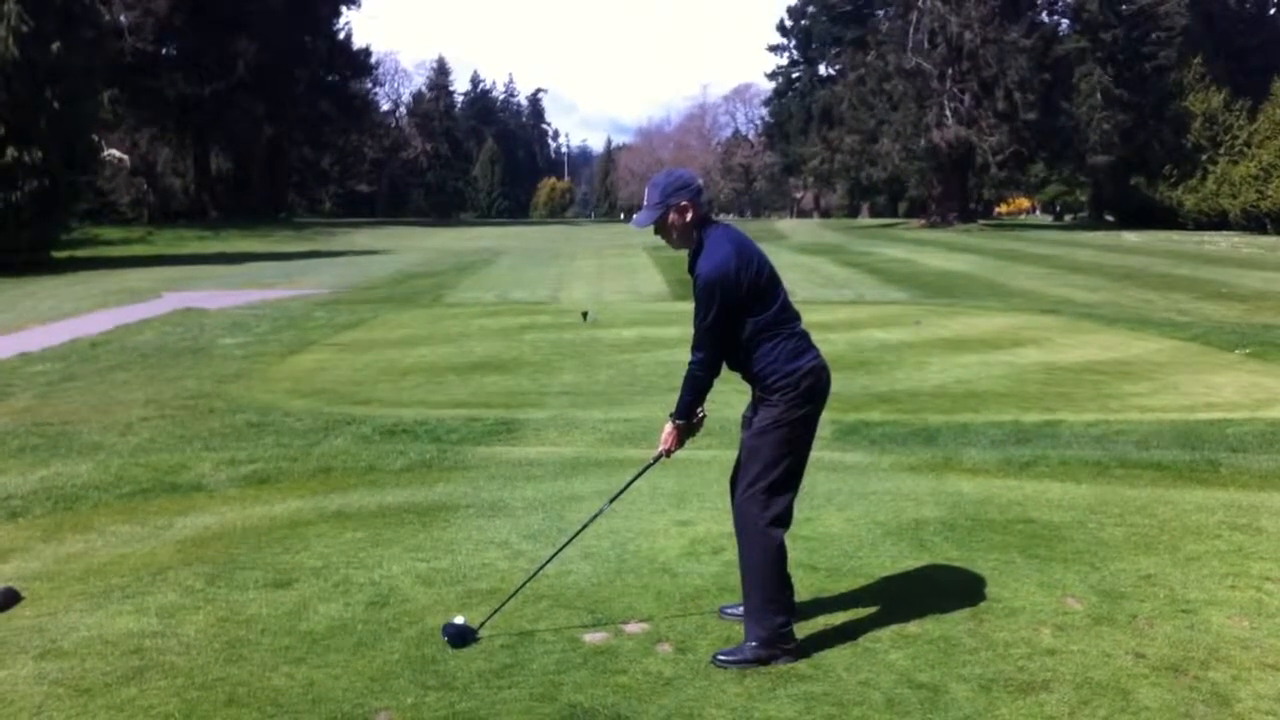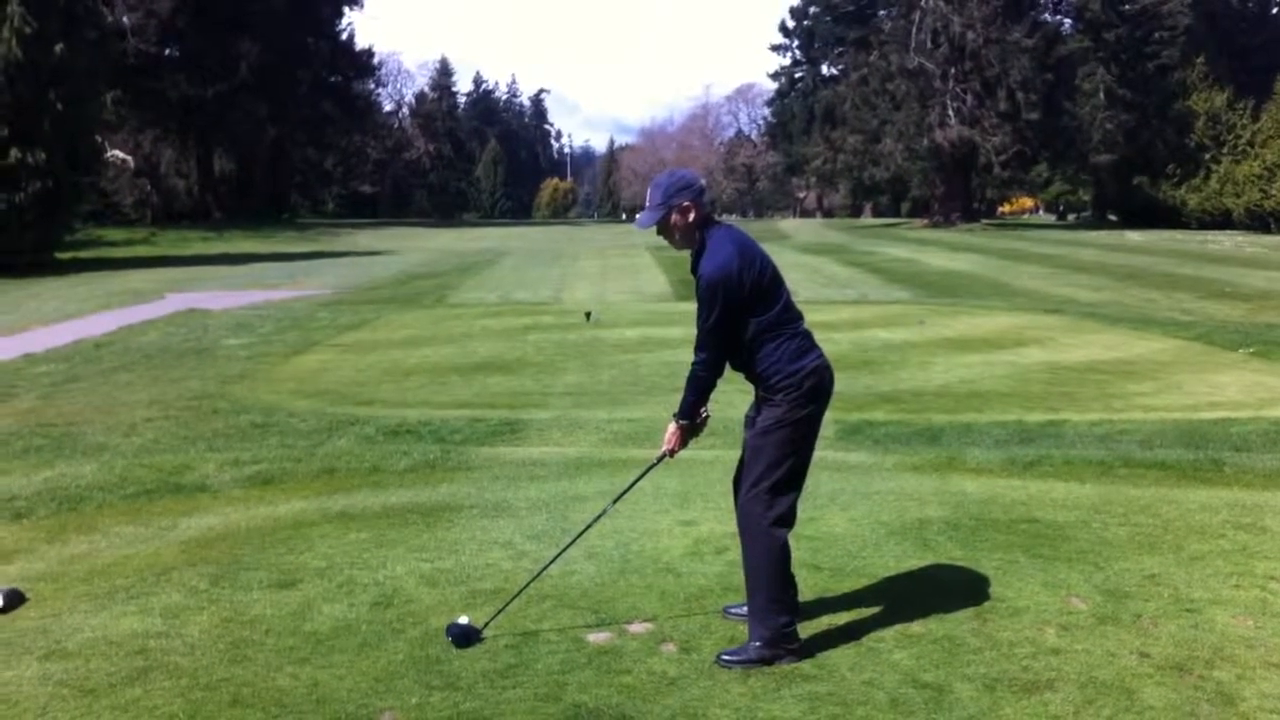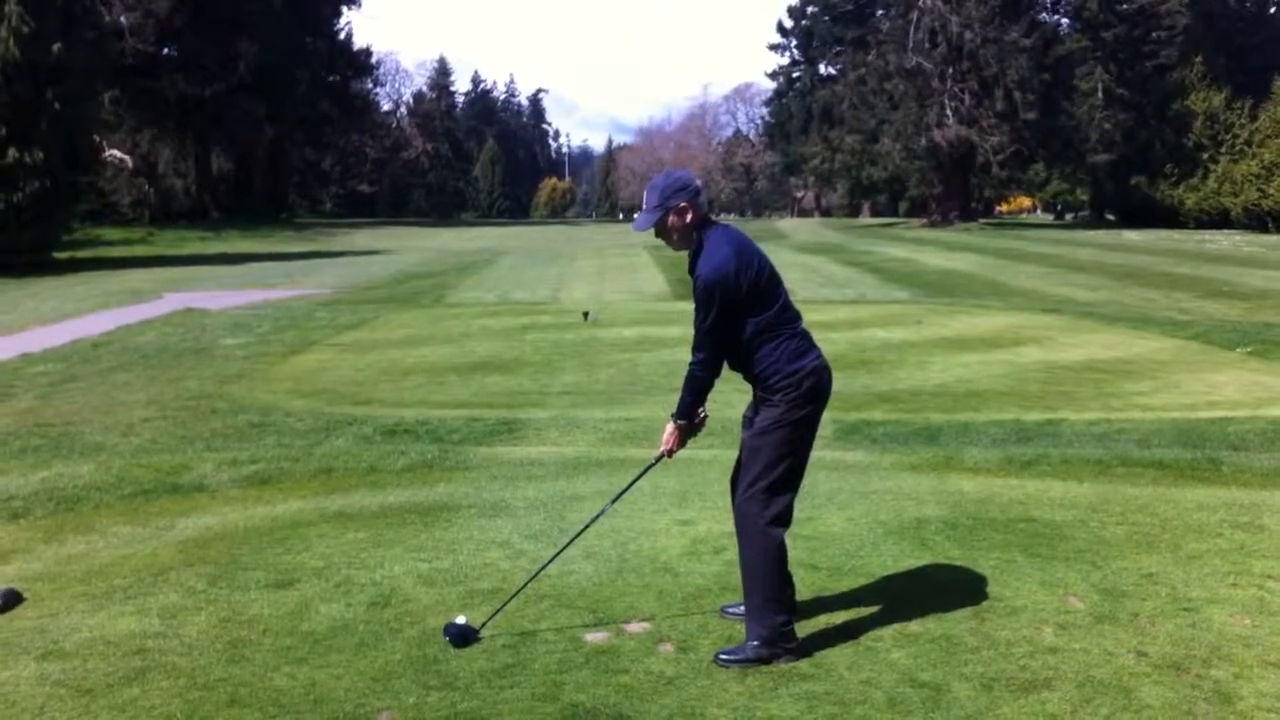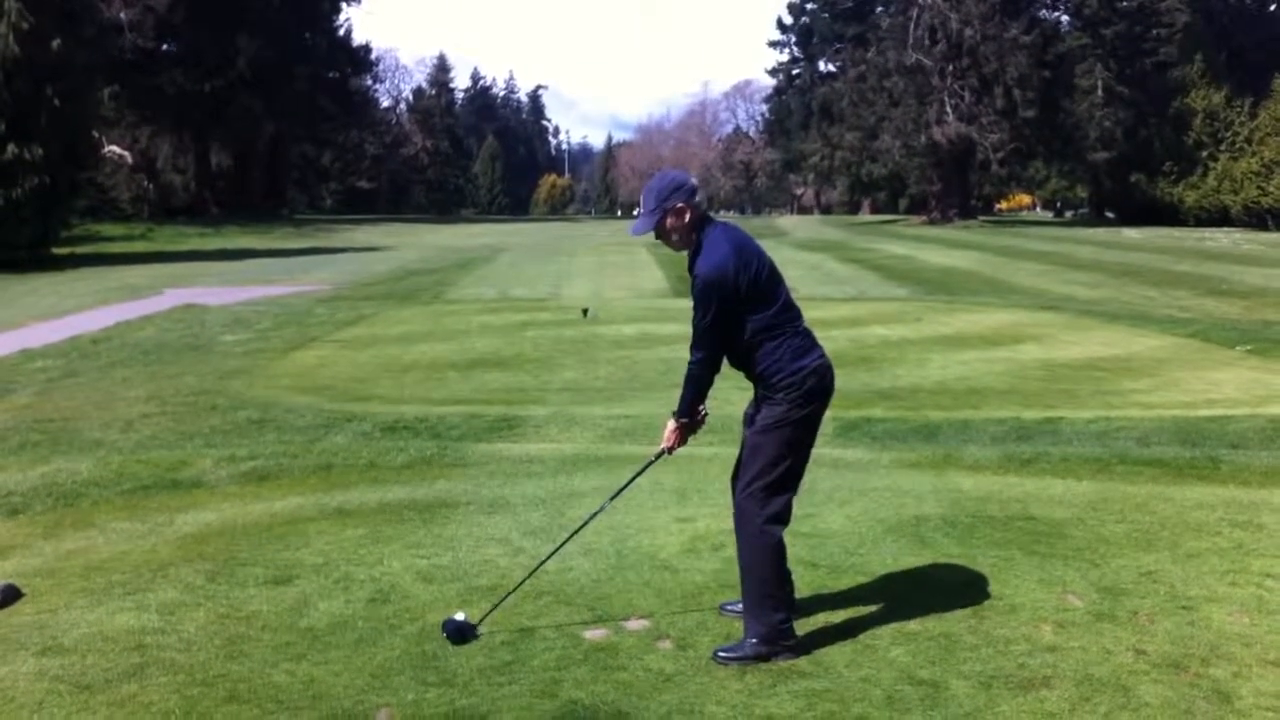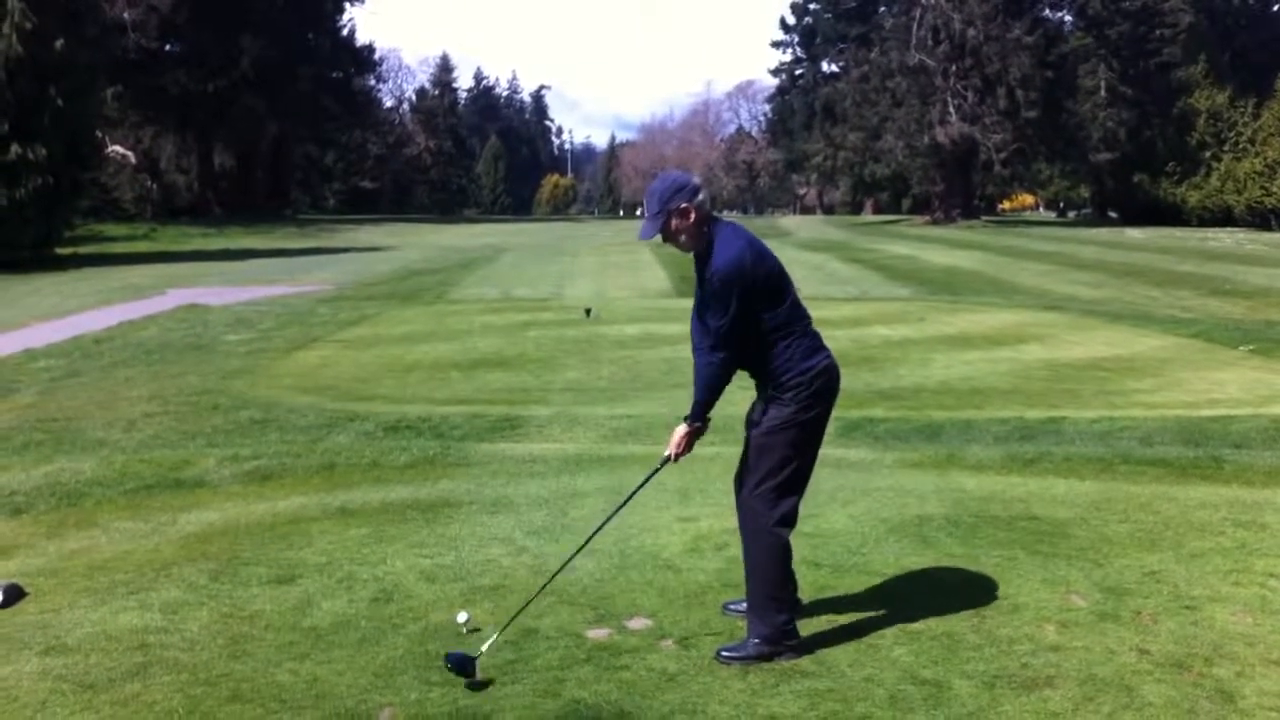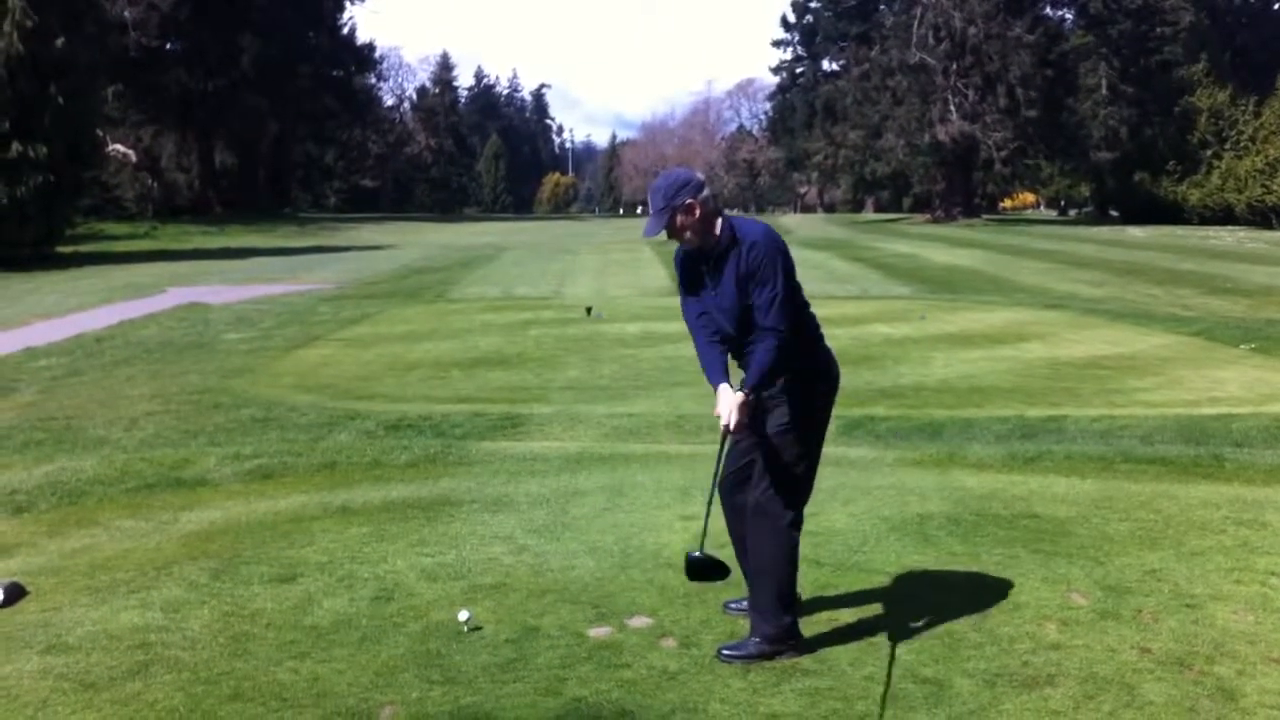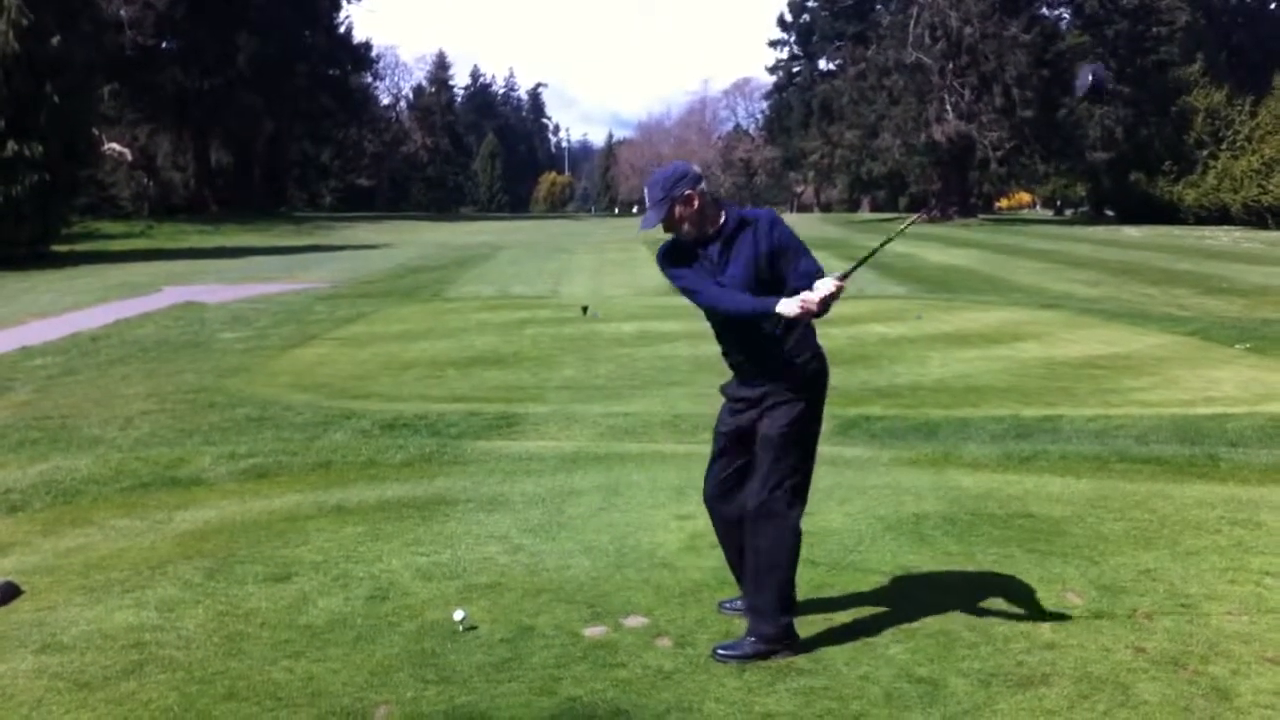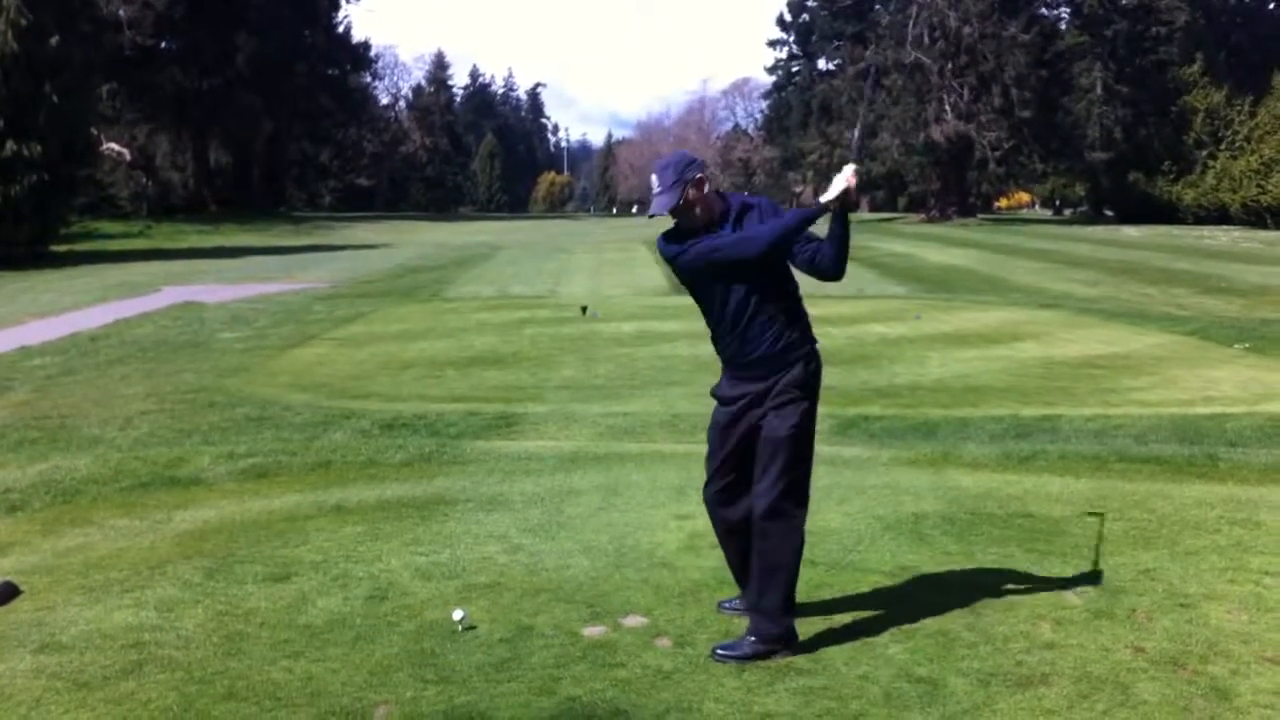
dt=0.2s
person 1, frame 1
left shoulder: (717, 263)
right shoulder: (720, 243)
left elbow: (708, 352)
right elbow: (715, 346)
left wrist: (680, 417)
right wrist: (692, 407)
left hip: (789, 386)
right hip: (781, 381)
left knee: (758, 504)
right knee: (748, 492)
left ankle: (771, 636)
right ankle: (768, 600)
person 1, frame 2
left shoulder: (719, 265)
right shoulder: (722, 244)
left elbow: (710, 353)
right elbow: (718, 347)
left wrist: (683, 418)
right wrist: (696, 407)
left hip: (793, 386)
right hip: (785, 381)
left knee: (761, 504)
right knee: (751, 492)
left ankle: (775, 636)
right ankle: (772, 600)
person 1, frame 3
left shoulder: (717, 265)
right shoulder: (719, 244)
left elbow: (707, 353)
right elbow: (715, 347)
left wrist: (682, 418)
right wrist: (693, 407)
left hip: (791, 386)
right hip: (782, 381)
left knee: (758, 503)
right knee: (749, 491)
left ankle: (772, 635)
right ankle: (770, 599)
person 1, frame 4
left shoulder: (716, 264)
right shoulder: (718, 241)
left elbow: (706, 351)
right elbow: (712, 345)
left wrist: (682, 415)
right wrist: (694, 404)
left hip: (793, 384)
right hip: (783, 380)
left knee: (756, 502)
right knee: (749, 489)
left ankle: (771, 632)
right ankle: (769, 595)
person 1, frame 5
left shoulder: (729, 259)
right shoulder: (714, 247)
left elbow: (723, 352)
right elbow: (703, 332)
left wrist: (693, 419)
right wrist: (700, 408)
left hip: (801, 384)
right hip: (781, 382)
left knee: (764, 501)
right knee: (751, 488)
left ankle: (775, 632)
right ankle: (772, 594)
person 1, frame 6
left shoulder: (756, 242)
right shoulder: (689, 259)
left elbow: (777, 329)
right elbow: (703, 328)
left wrist: (744, 391)
right wrist: (723, 388)
left hip: (801, 382)
right hip: (762, 385)
left knee: (772, 501)
right knee: (737, 486)
left ankle: (776, 630)
right ankle: (769, 593)
person 1, frame 7
left shoulder: (763, 227)
right shoulder: (675, 256)
left elbow: (812, 287)
right elbow: (718, 299)
left wrist: (819, 294)
right wrist: (781, 306)
left hip: (795, 381)
right hip: (746, 384)
left knee: (772, 501)
right knee: (723, 491)
left ankle: (771, 628)
right ankle: (761, 592)
person 1, frame 8
left shoulder: (760, 210)
right shoulder: (676, 246)
left elbow: (827, 267)
right elbow: (755, 246)
left wrist: (840, 211)
right wrist: (820, 205)
left hip: (790, 377)
right hip: (737, 383)
left knee: (775, 502)
right knee: (723, 495)
left ankle: (772, 628)
right ankle: (759, 592)
